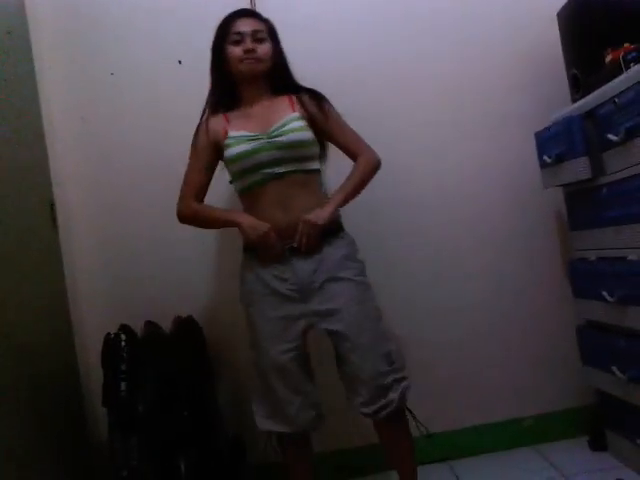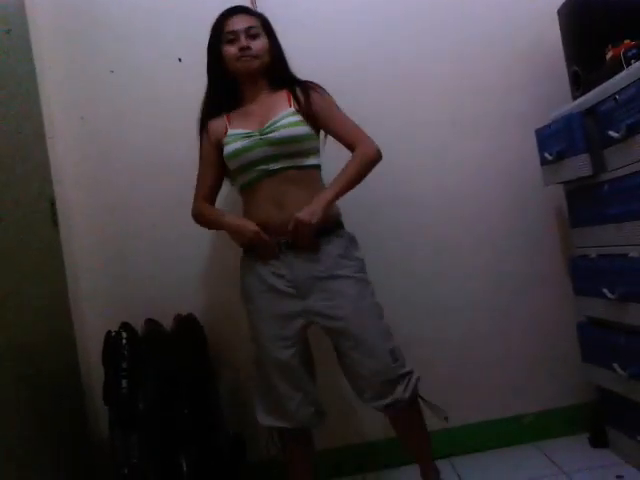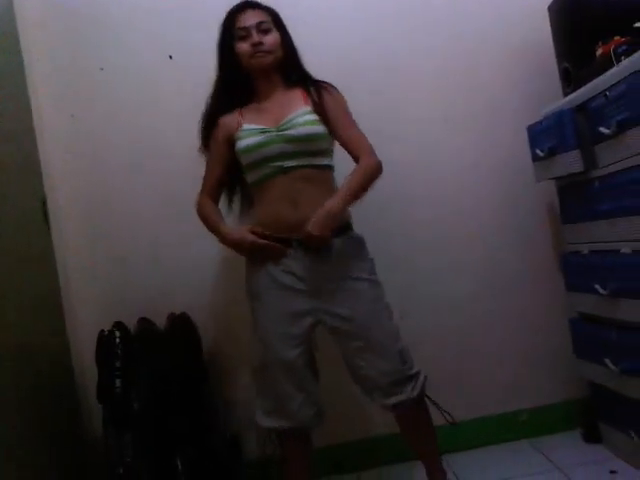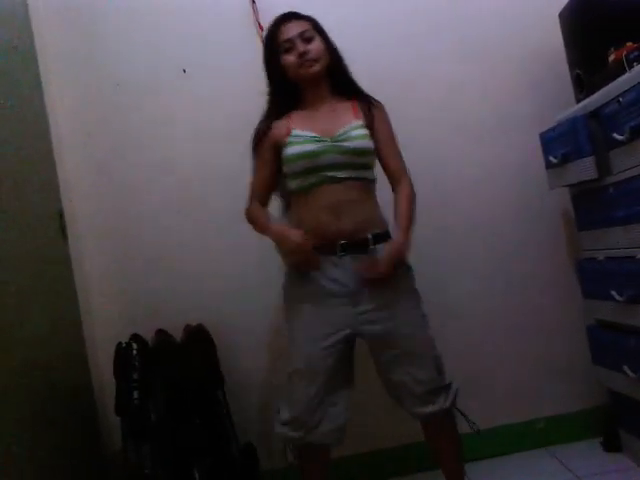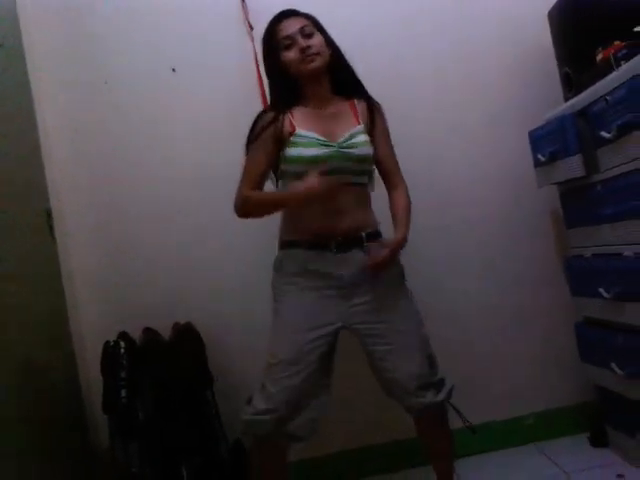
dt=0.2s
person 1, frame 1
left shoulder: (305, 103)
right shoulder: (216, 126)
left elbow: (368, 158)
right elbow: (187, 206)
left wrist: (330, 207)
right wrist: (240, 219)
left hip: (330, 257)
right hip: (266, 272)
left knee: (378, 377)
right knee: (285, 398)
person 1, frame 2
left shoulder: (304, 96)
right shoulder: (218, 126)
left elbow: (367, 150)
right elbow: (201, 206)
left wrist: (321, 202)
right wrist: (231, 222)
left hip: (328, 253)
right hip: (265, 269)
left knee: (383, 370)
right knee: (286, 394)
person 1, frame 3
left shoulder: (319, 95)
right shoulder: (228, 121)
left elbow: (370, 161)
right elbow: (205, 199)
left wrist: (334, 207)
right wrist: (227, 232)
left hip: (338, 252)
right hip: (273, 266)
left knee: (391, 370)
right knee: (287, 392)
person 1, frame 4
left shoulder: (367, 109)
right shoulder: (277, 128)
left elbow: (403, 184)
right elbow: (254, 203)
left wrist: (400, 241)
right wrist: (277, 231)
left hip: (376, 262)
right hip: (314, 273)
left knee: (424, 383)
right knee: (308, 401)
person 1, frame 5
left shoulder: (365, 110)
right shoulder: (276, 122)
left elbow: (395, 182)
right elbow: (243, 202)
left wrist: (401, 233)
right wrist: (296, 193)
left hip: (370, 260)
right hip: (303, 269)
left knee: (419, 379)
right knee: (278, 399)
